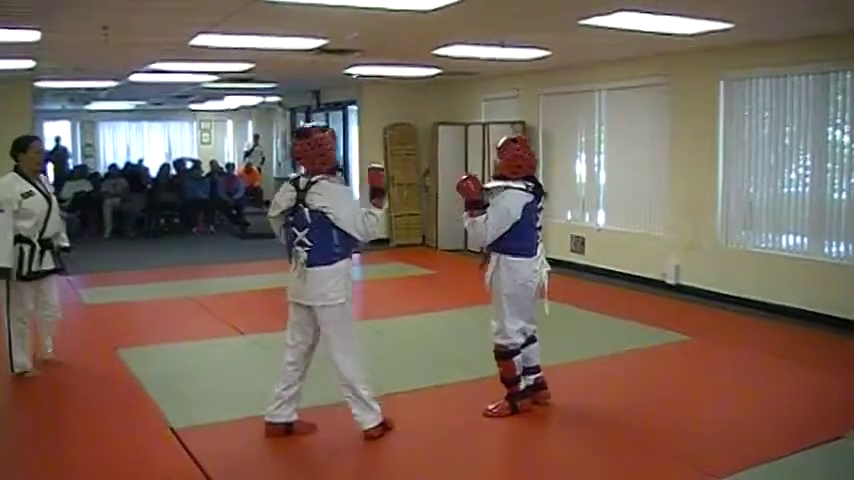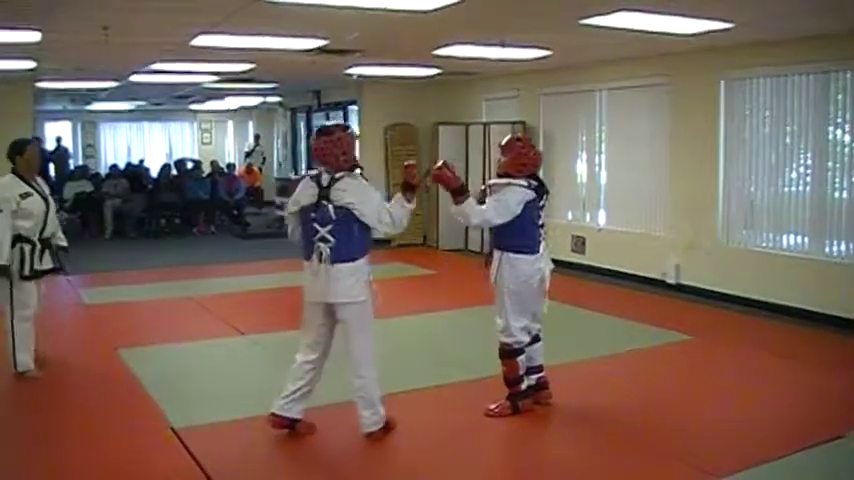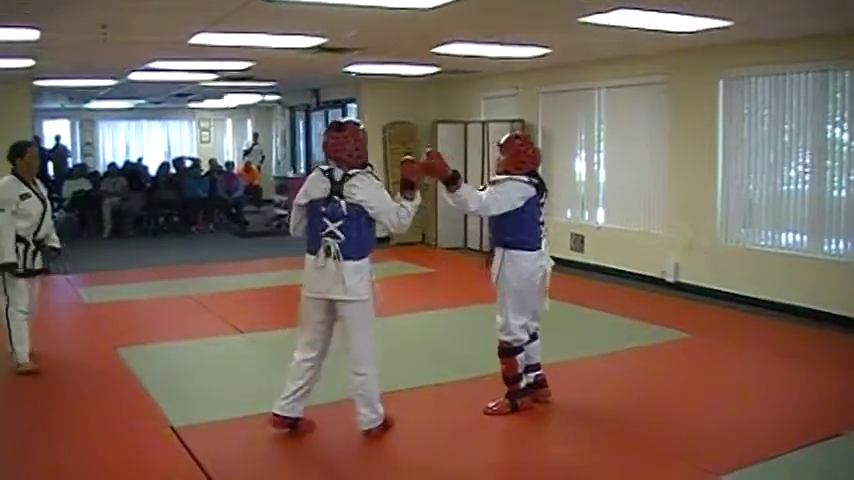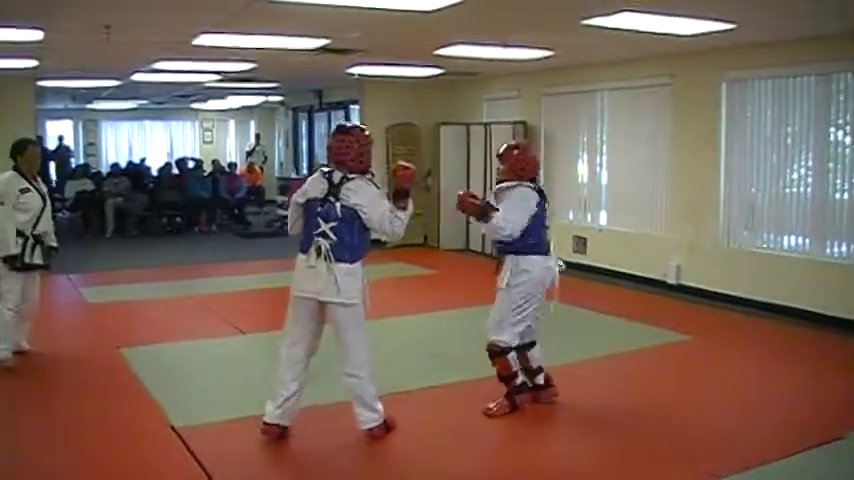
dt=0.2s
person 1, frame 1
left shoulder: (289, 189)
right shoulder: (333, 190)
left elbow: (281, 231)
right elbow: (365, 229)
right wrist: (377, 194)
left hip: (301, 277)
right hip: (330, 279)
left knee: (297, 350)
right knee: (346, 353)
left ankle: (280, 417)
right ankle: (370, 419)
person 1, frame 2
left shoulder: (306, 185)
right shoulder: (353, 187)
left elbow: (294, 230)
right elbow: (391, 221)
right wrist: (408, 189)
left hip: (315, 276)
right hip: (348, 277)
left knee: (311, 348)
right knee: (361, 352)
left ankle: (286, 411)
right ankle: (373, 421)
person 1, frame 3
left shoulder: (315, 179)
right shoulder: (366, 184)
left elbow: (296, 227)
right elbow: (399, 221)
right wrist: (410, 186)
left hip: (317, 271)
right hip: (351, 275)
left knee: (310, 346)
right knee: (362, 350)
left ankle: (287, 411)
right ankle: (372, 419)
person 1, frame 4
left shoulder: (314, 181)
right shoulder: (363, 190)
left elbow: (294, 225)
right elbow: (392, 230)
right wrist: (401, 195)
left hip: (307, 273)
right hip: (343, 278)
left knee: (295, 349)
right knee: (355, 353)
left ankle: (276, 418)
right ankle: (372, 420)
person 2, frame 1
left shoulder: (512, 196)
right shoulder: (527, 190)
left elbow: (485, 234)
right elbow: (499, 222)
left wrist: (473, 202)
right wrist: (481, 198)
left hip: (513, 270)
right hip: (528, 266)
left knee: (507, 333)
right knee: (523, 328)
left ankle: (518, 396)
right ankle: (536, 386)
person 2, frame 2
left shoulder: (515, 192)
right shoulder: (529, 188)
left elbow: (480, 218)
right elbow: (493, 215)
left wrist: (456, 190)
left hip: (516, 267)
right hip: (530, 264)
left knee: (511, 331)
right knee: (527, 327)
left ankle: (519, 396)
right ankle: (537, 385)
person 2, frame 3
left shoulder: (516, 187)
right shoulder: (527, 186)
left elbow: (478, 203)
right elbow: (488, 204)
left wrist: (448, 177)
left hip: (517, 265)
right hip: (527, 262)
left knee: (510, 330)
right knee: (525, 325)
left ankle: (519, 394)
right ankle: (536, 384)
person 2, frame 4
left shoulder: (520, 193)
right shoulder: (511, 192)
left elbow: (507, 229)
right elbow: (507, 229)
left wrist: (480, 210)
right wrist: (481, 209)
left hip: (526, 269)
right hip: (525, 268)
left knee: (498, 332)
right knee: (521, 331)
left ankle: (516, 393)
right ankle: (541, 384)
person 3, frame 1
left shoulder: (43, 181)
left elbow: (54, 216)
left wrist: (61, 242)
left hip: (43, 254)
right hip: (20, 258)
left knee: (50, 308)
right knee: (20, 312)
left ankle: (44, 352)
right ankle: (21, 364)
person 3, frame 2
left shoulder: (39, 183)
left elbow: (50, 216)
left wrist: (59, 242)
left hip: (40, 254)
right hip: (20, 257)
left knee: (32, 307)
right knee: (22, 310)
left ankle: (29, 351)
right ankle: (24, 364)
person 3, frame 3
left shoulder: (37, 185)
left elbow: (45, 218)
left wrist: (52, 243)
left hip: (33, 253)
left knee: (28, 304)
left ankle: (21, 347)
right ankle: (22, 358)
person 3, frame 4
left shoulder: (37, 182)
left elbow: (45, 216)
left wrist: (50, 243)
left hip: (33, 250)
left knee: (29, 301)
left ankle: (19, 343)
